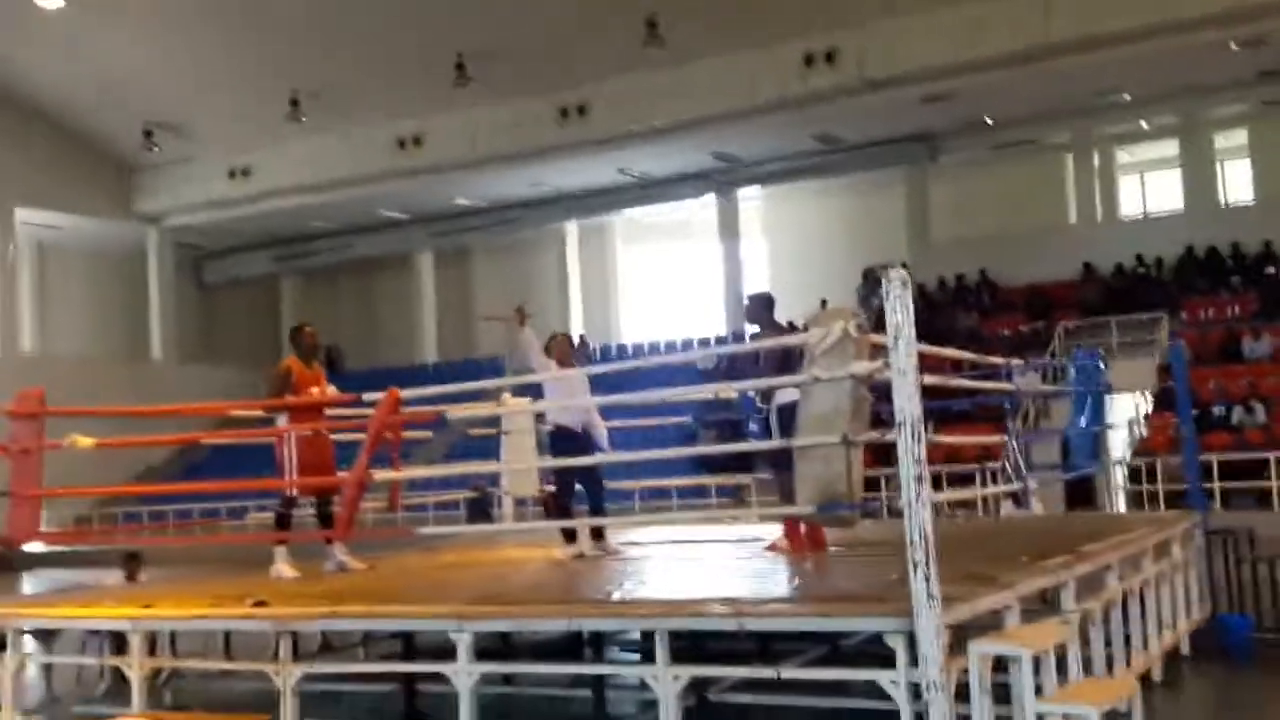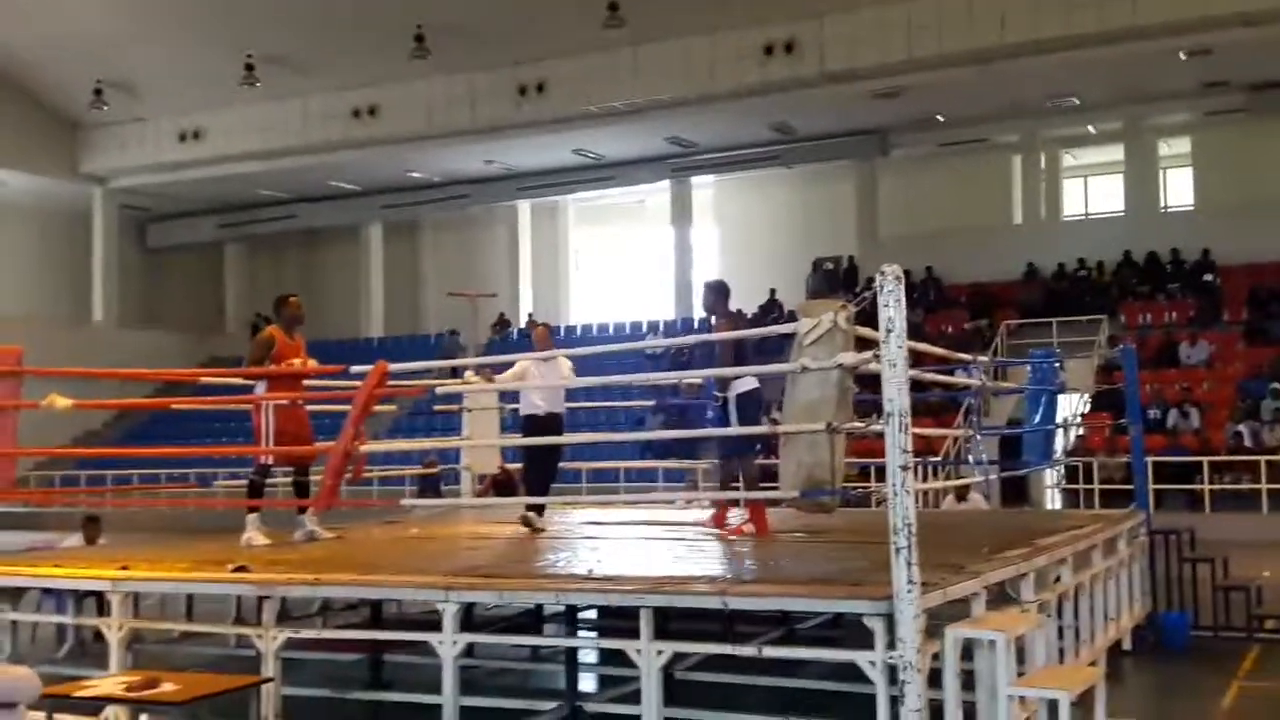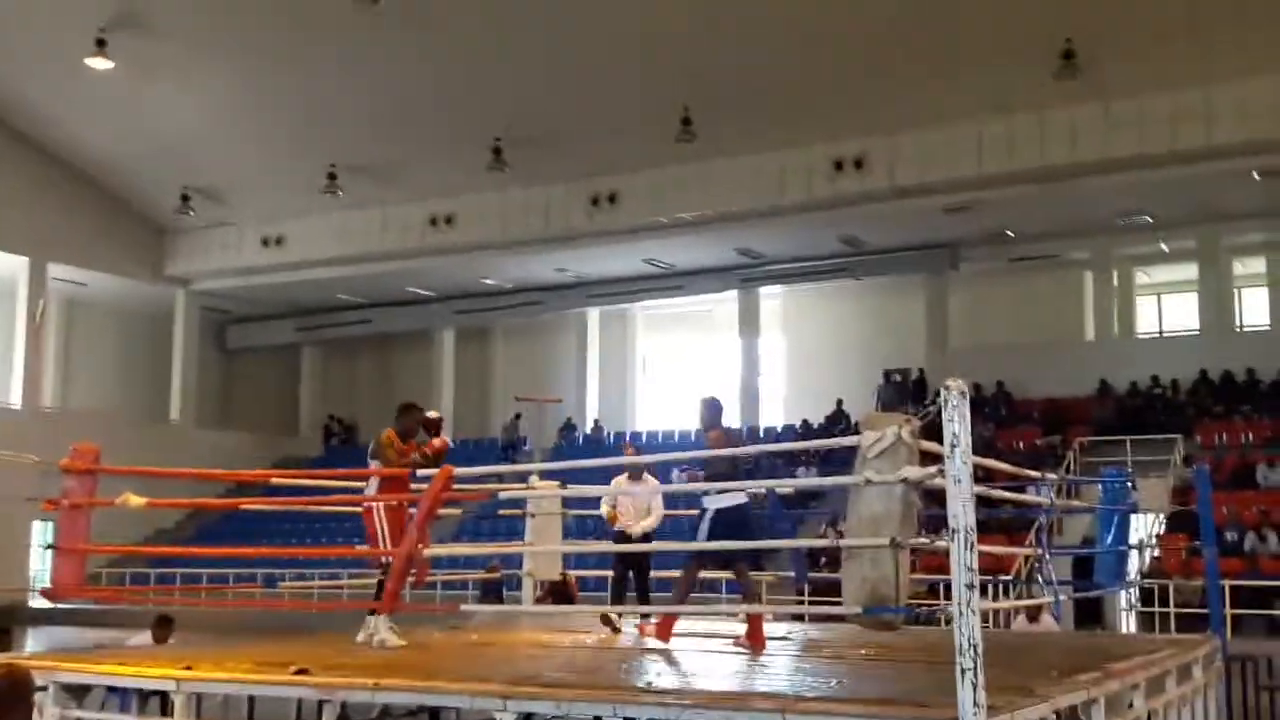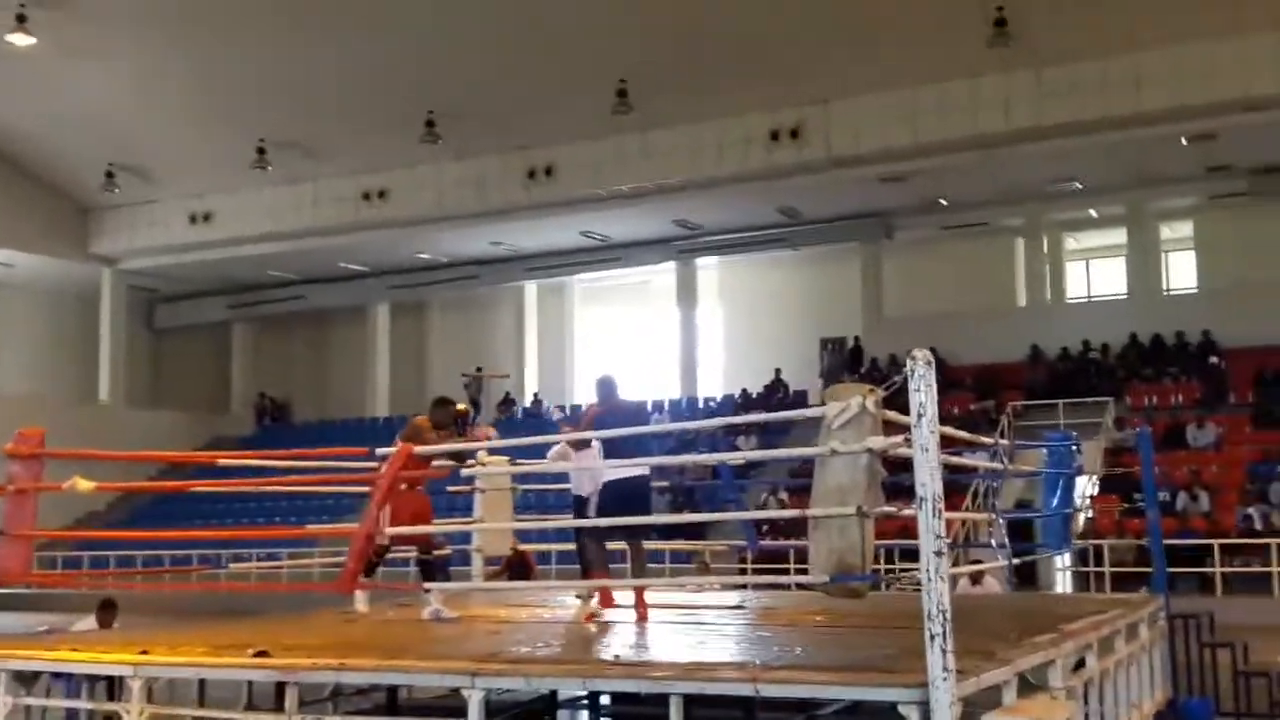
dt=1s
person 1, frame 1
left shoulder: (766, 336)
right shoulder: (784, 332)
left elbow: (768, 375)
left wrist: (762, 402)
left hip: (779, 403)
right hip: (792, 399)
left knee: (783, 467)
right knee: (791, 466)
left ankle: (793, 532)
person 1, frame 2
left shoulder: (723, 324)
right shoulder: (734, 320)
left elbow: (726, 365)
left wrist: (718, 397)
left hip: (737, 393)
right hip: (745, 391)
left knee: (742, 456)
right knee: (727, 454)
left ankle: (758, 520)
right ankle: (719, 515)
person 1, frame 3
left shoulder: (714, 436)
right shoulder: (727, 435)
left elbow: (721, 471)
left wrist: (697, 477)
right wrist: (700, 475)
left hip: (720, 507)
right hip: (736, 505)
left knee: (691, 566)
right knee: (739, 568)
left ankle: (663, 628)
right ankle: (755, 635)
person 1, frame 4
left shoulder: (597, 411)
right shoulder: (640, 409)
left hip: (613, 480)
right hip: (640, 477)
left knee: (594, 537)
right knee: (635, 541)
left ankle: (604, 595)
right ankle: (640, 603)
person 2, frame 1
left shoulder: (319, 369)
right shoulder: (286, 368)
left wrist: (331, 398)
right wrist: (301, 400)
left hip: (318, 433)
right hip: (295, 434)
left knee: (326, 493)
right knee: (290, 494)
left ankle: (336, 553)
right ankle: (280, 559)
person 2, frame 2
left shoulder: (299, 340)
right shoulder: (268, 337)
right elbow: (248, 370)
left wrist: (309, 368)
right wrist: (280, 368)
left hip: (295, 404)
right hip: (271, 404)
left knee: (303, 461)
right knee: (265, 462)
left ankle: (307, 523)
right ankle: (252, 526)
person 2, frame 3
left shoulder: (411, 443)
right shoulder: (385, 439)
left elbow: (429, 464)
right elbow: (392, 468)
left wrist: (435, 447)
right wrist: (424, 454)
left hip: (398, 506)
right hip: (379, 506)
right knee: (390, 562)
left ankle: (370, 625)
right ankle: (382, 628)
person 2, frame 4
left shoulder: (440, 434)
right shoulder: (417, 426)
left elbow: (458, 457)
right elbow: (435, 445)
left wrist: (472, 436)
right wrist: (475, 437)
left hip: (415, 490)
right hip: (394, 488)
left knee: (426, 544)
right knee: (384, 543)
left ankle: (433, 603)
right ankle: (362, 590)
person 3, frame 1
left shoulder: (581, 376)
right shoulder: (548, 370)
left elbow: (591, 411)
right elbow: (532, 351)
left wrist: (603, 441)
right wrist: (523, 326)
left hip: (583, 436)
right hip: (561, 437)
left knee: (595, 487)
right knee: (564, 491)
left ankle: (599, 538)
right ankle: (570, 542)
person 3, frame 2
left shoulder: (563, 363)
right shoulder: (525, 363)
left elbow: (571, 380)
right elbow: (507, 378)
left wrist: (568, 379)
right wrist: (492, 379)
left hip: (554, 420)
right hip: (532, 419)
left knee: (549, 469)
right knee: (531, 466)
left ankle: (536, 513)
right ankle: (531, 512)
person 3, frame 3
left shoulder: (652, 484)
right shoulder: (617, 482)
left elbow: (657, 514)
right elbow: (605, 503)
left wrist: (640, 528)
right wrist: (608, 513)
left hip: (642, 535)
right hip: (621, 534)
left knee: (642, 578)
right knee: (619, 574)
left ankle: (645, 618)
right ankle: (614, 615)
person 3, frame 4
left shoulder: (599, 447)
right shoulder: (568, 449)
right elbow: (551, 458)
right wrist: (566, 443)
left hip: (598, 497)
right hip: (580, 499)
right knee: (581, 541)
